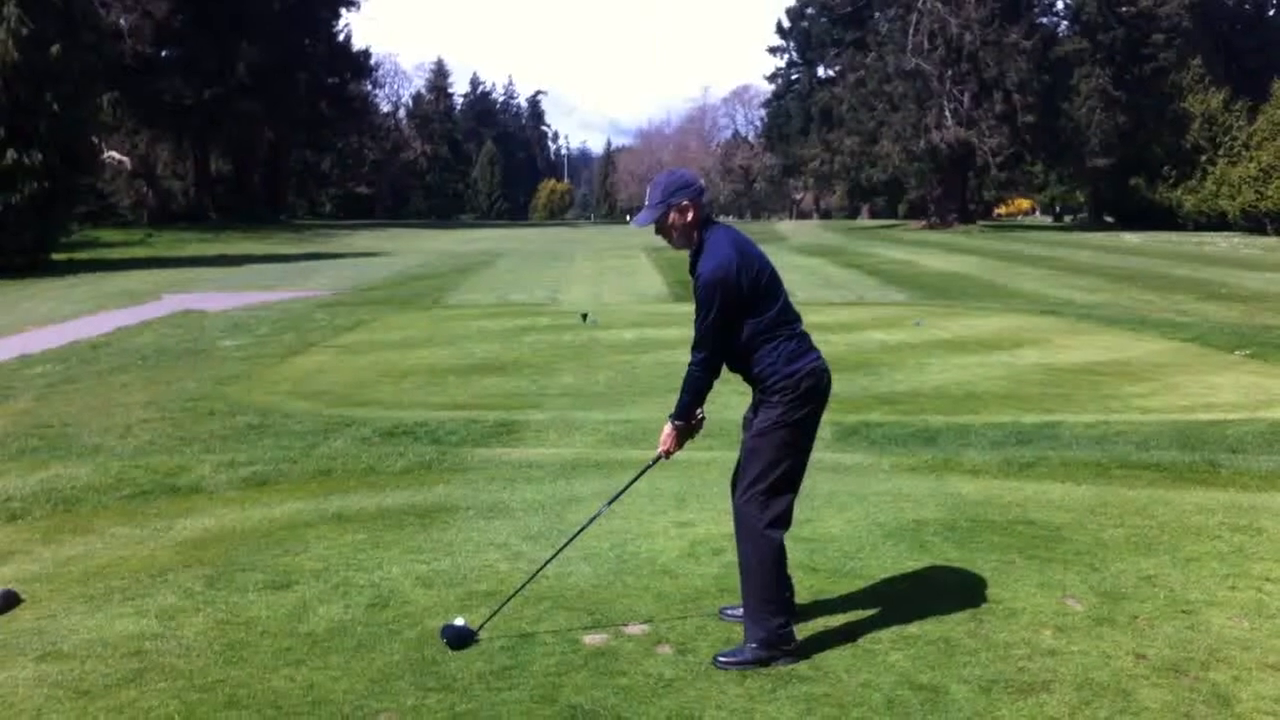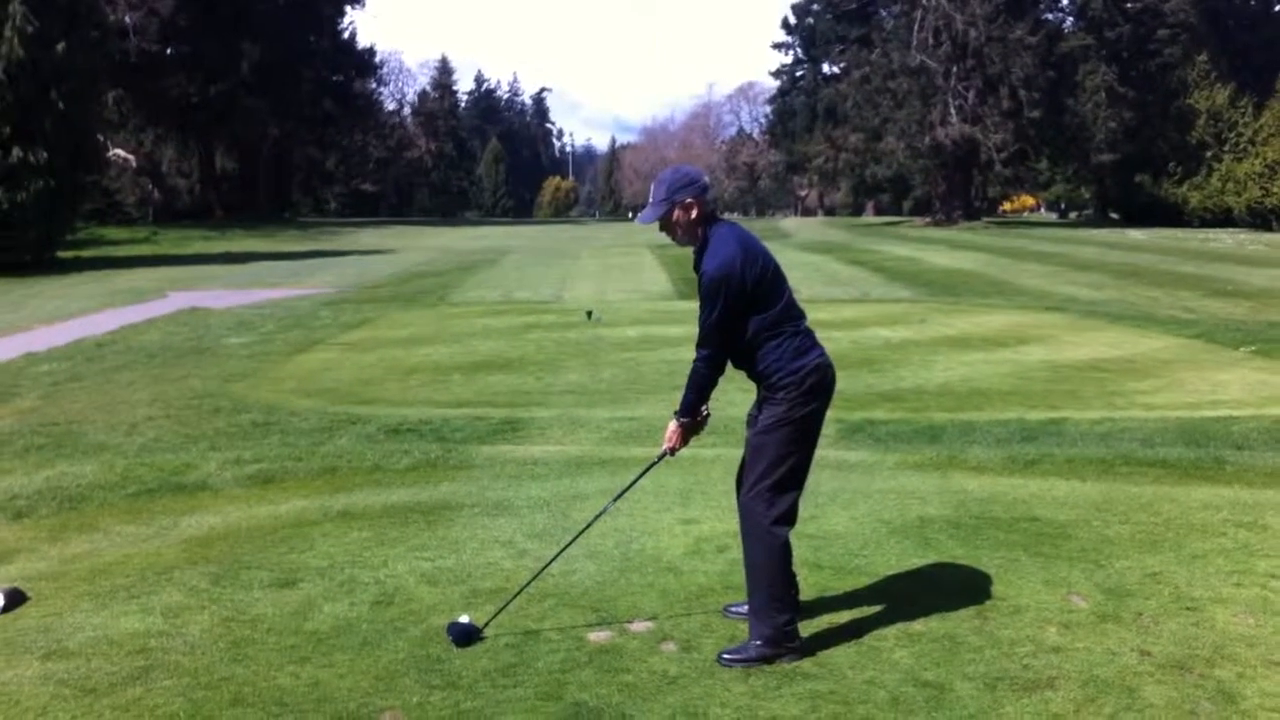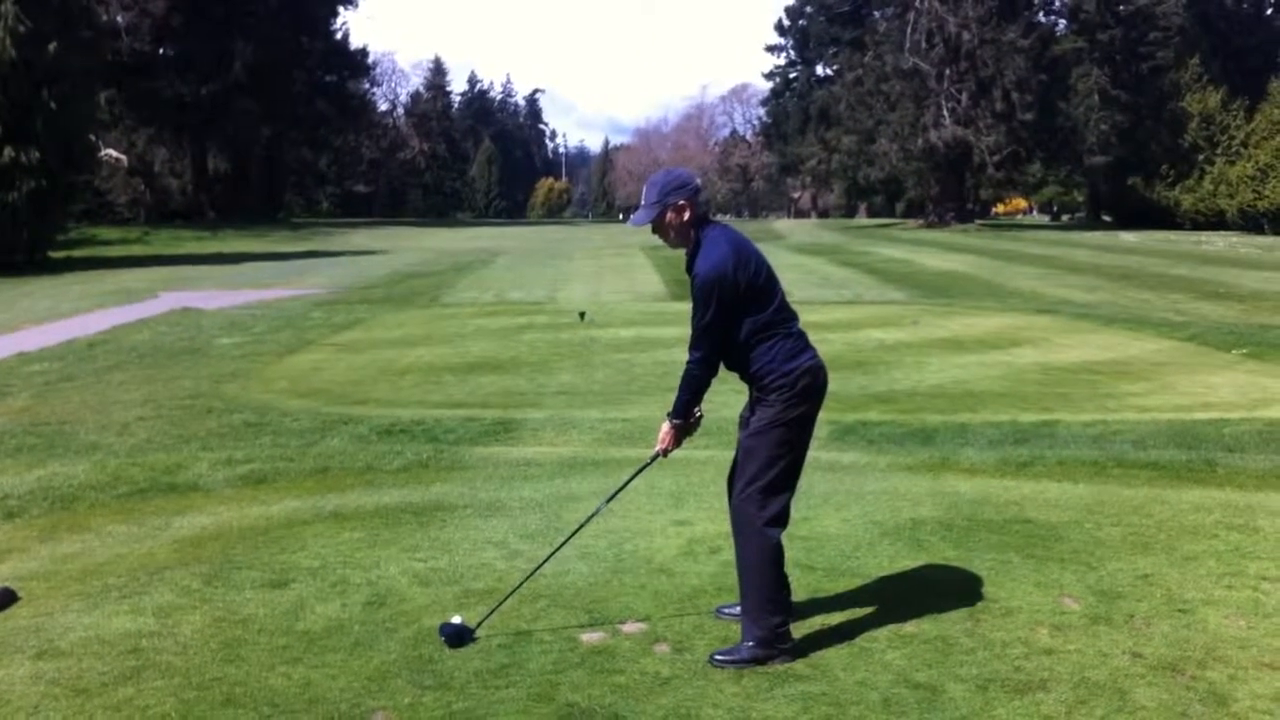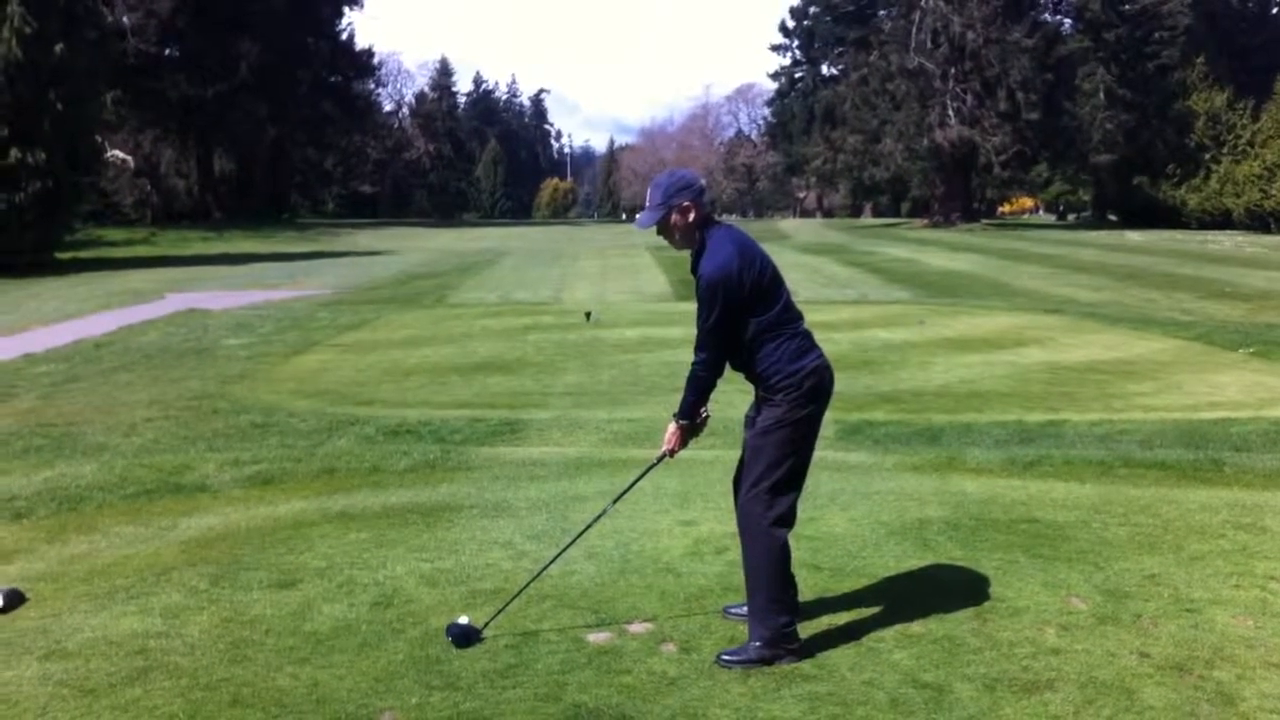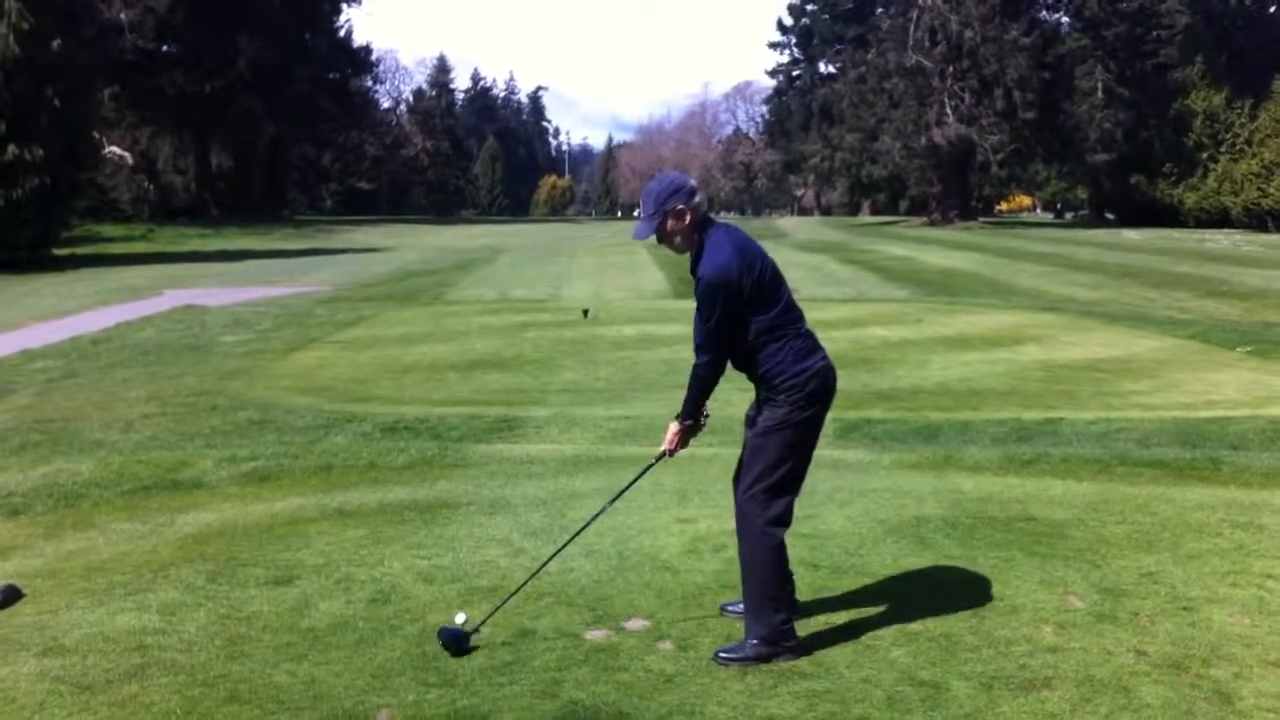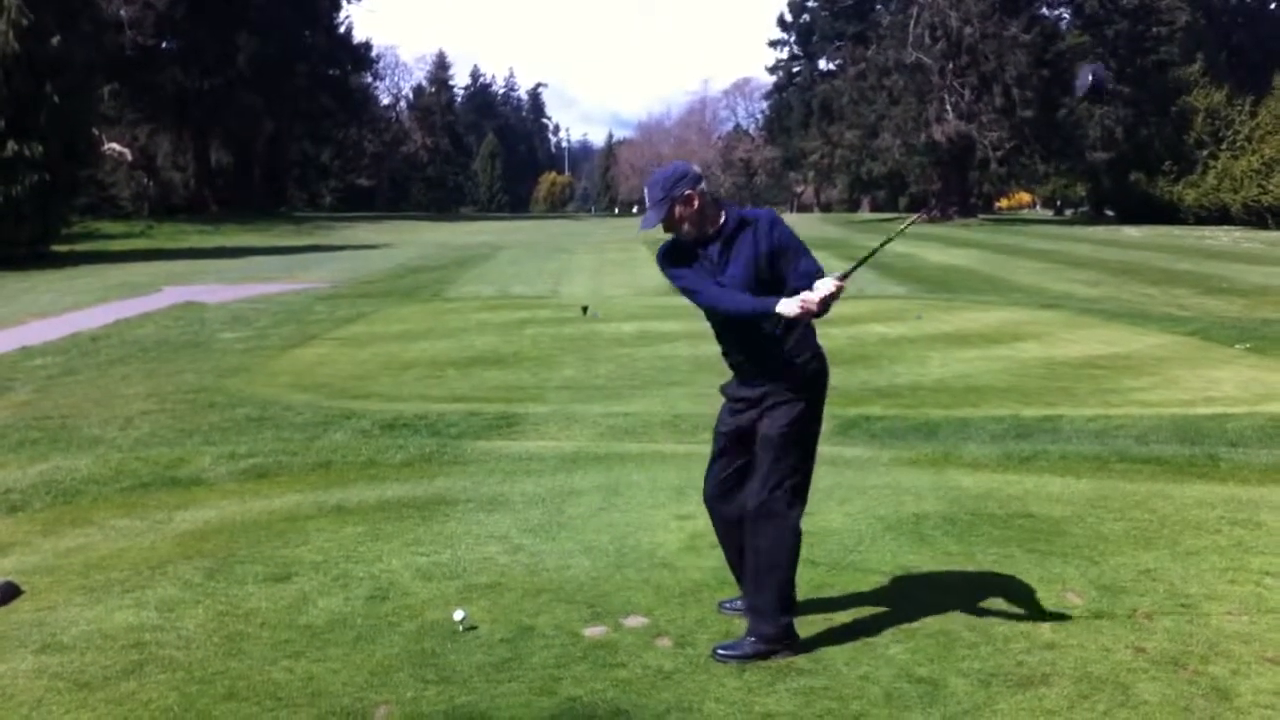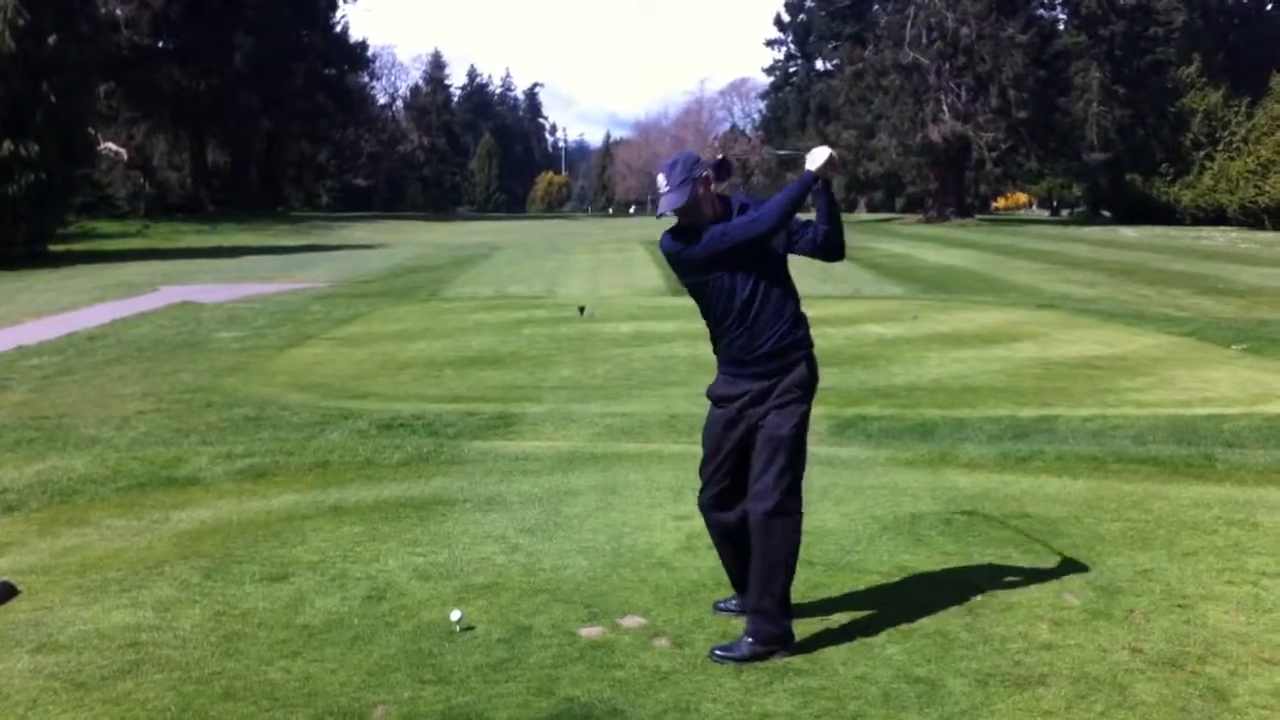
dt=0.5s
person 1, frame 1
left shoulder: (718, 264)
right shoulder: (722, 245)
left elbow: (707, 353)
right elbow: (716, 347)
left wrist: (679, 420)
right wrist: (691, 410)
left hip: (790, 386)
right hip: (785, 380)
left knee: (757, 504)
right knee: (751, 494)
left ankle: (771, 637)
right ankle: (770, 601)
person 1, frame 2
left shoulder: (722, 260)
right shoulder: (726, 241)
left elbow: (712, 350)
right elbow: (720, 344)
left wrist: (685, 415)
right wrist: (697, 405)
left hip: (794, 383)
right hip: (789, 378)
left knee: (762, 501)
right knee: (755, 491)
left ankle: (776, 633)
right ankle: (774, 599)
person 1, frame 3
left shoulder: (714, 262)
right shoulder: (718, 243)
left elbow: (705, 352)
right elbow: (713, 345)
left wrist: (677, 417)
right wrist: (690, 407)
left hip: (787, 386)
right hip: (779, 380)
left knee: (755, 503)
right knee: (746, 492)
left ankle: (767, 635)
right ankle: (765, 601)
person 1, frame 4
left shoulder: (719, 265)
right shoulder: (722, 244)
left elbow: (710, 353)
right elbow: (718, 347)
left wrist: (683, 418)
right wrist: (696, 407)
left hip: (793, 386)
right hip: (785, 381)
left knee: (761, 504)
right knee: (751, 492)
left ankle: (775, 636)
right ankle: (772, 600)
person 1, frame 5
left shoulder: (719, 264)
right shoulder: (713, 246)
left elbow: (710, 352)
right elbow: (709, 339)
left wrist: (685, 417)
right wrist: (694, 408)
left hip: (797, 385)
right hip: (780, 382)
left knee: (759, 502)
right knee: (750, 490)
left ankle: (772, 633)
right ankle: (770, 595)
person 1, frame 6
left shoulder: (763, 227)
right shoulder: (675, 256)
left elbow: (812, 287)
right elbow: (718, 299)
left wrist: (819, 294)
right wrist: (781, 306)
left hip: (795, 381)
right hip: (746, 384)
left knee: (772, 501)
right knee: (723, 491)
left ankle: (771, 628)
right ankle: (761, 592)
person 1, frame 7
left shoulder: (755, 210)
right shoulder: (677, 243)
left elbow: (830, 249)
right elbow: (757, 232)
left wrist: (823, 186)
right wrist: (807, 177)
left hip: (787, 380)
right hip: (734, 385)
left knee: (770, 502)
right knee: (718, 498)
left ankle: (769, 629)
right ankle: (754, 592)
